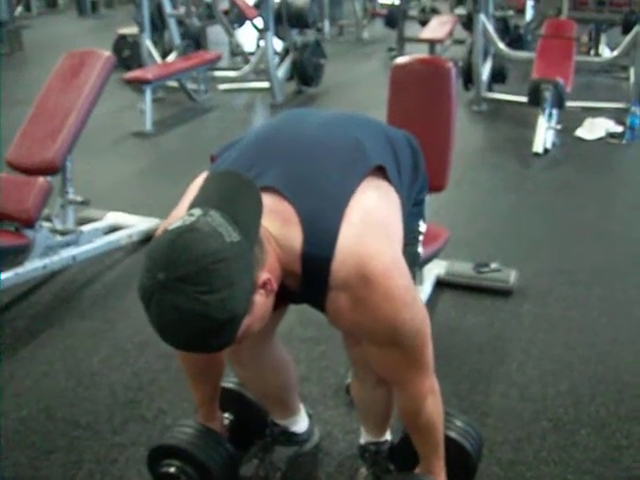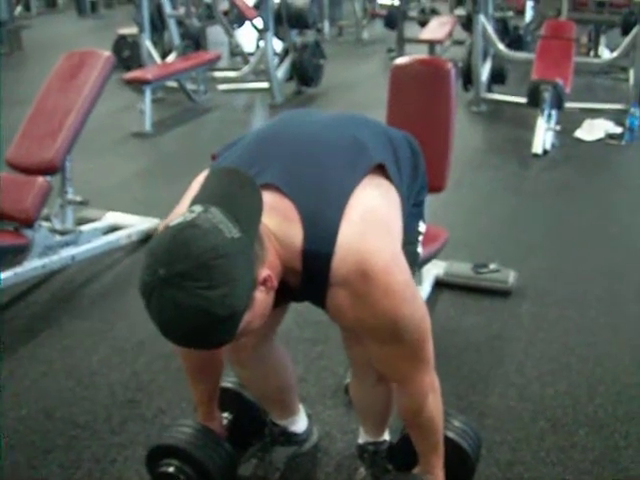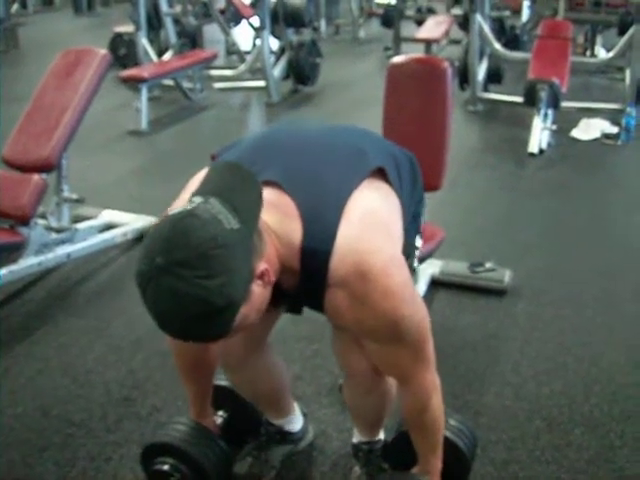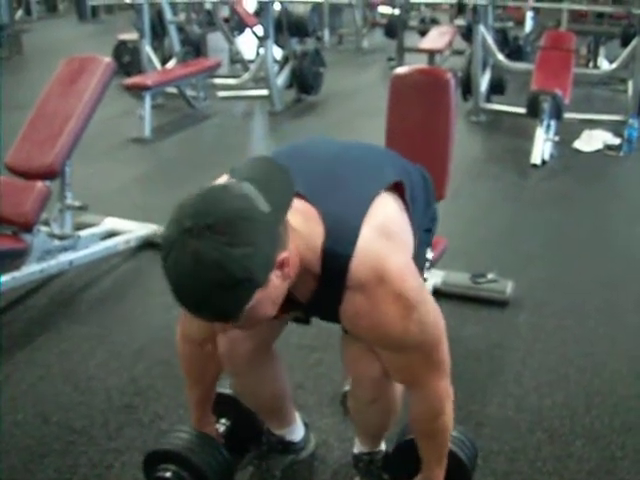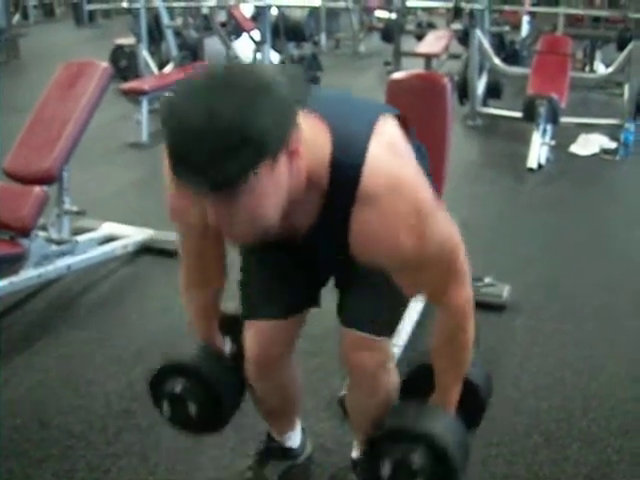
dt=0.4s
person 1, frame 1
left shoulder: (364, 272)
right shoulder: (180, 241)
left elbow: (415, 382)
right elbow: (197, 336)
right wrist: (208, 417)
left knee: (370, 354)
right knee: (243, 343)
left ankle: (376, 447)
right ankle: (291, 430)
person 1, frame 2
left shoulder: (363, 268)
right shoulder: (182, 240)
left elbow: (415, 378)
right elbow: (196, 328)
right wrist: (207, 416)
left knee: (369, 352)
right knee: (244, 344)
left ankle: (375, 447)
right ankle: (290, 429)
person 1, frame 3
left shoulder: (362, 269)
right shoulder: (184, 234)
left elbow: (418, 377)
right elbow: (191, 335)
right wrist: (200, 416)
left knee: (361, 361)
right knee: (233, 349)
left ankle: (369, 445)
right ankle: (286, 428)
person 1, frame 4
left shoulder: (378, 278)
right shoulder: (213, 236)
left elbow: (431, 382)
right elbow: (197, 338)
right wrist: (202, 424)
left knee: (371, 367)
right knee: (237, 349)
right ankle: (287, 437)
person 1, frame 5
left shoulder: (383, 187)
right shoulder: (195, 177)
left elbow: (452, 293)
right elbow: (199, 259)
left wrist: (444, 405)
right wrist: (209, 341)
left hip: (369, 217)
left knee: (364, 356)
right knee: (262, 354)
right ankle: (285, 444)
